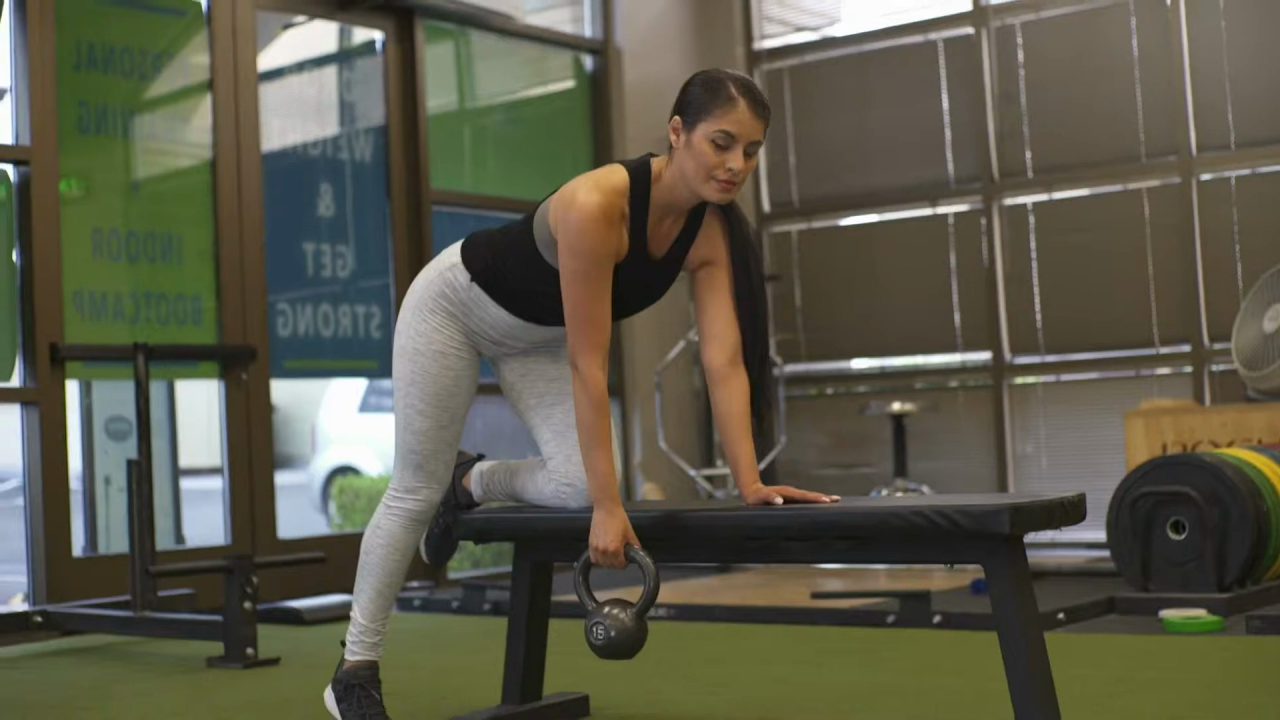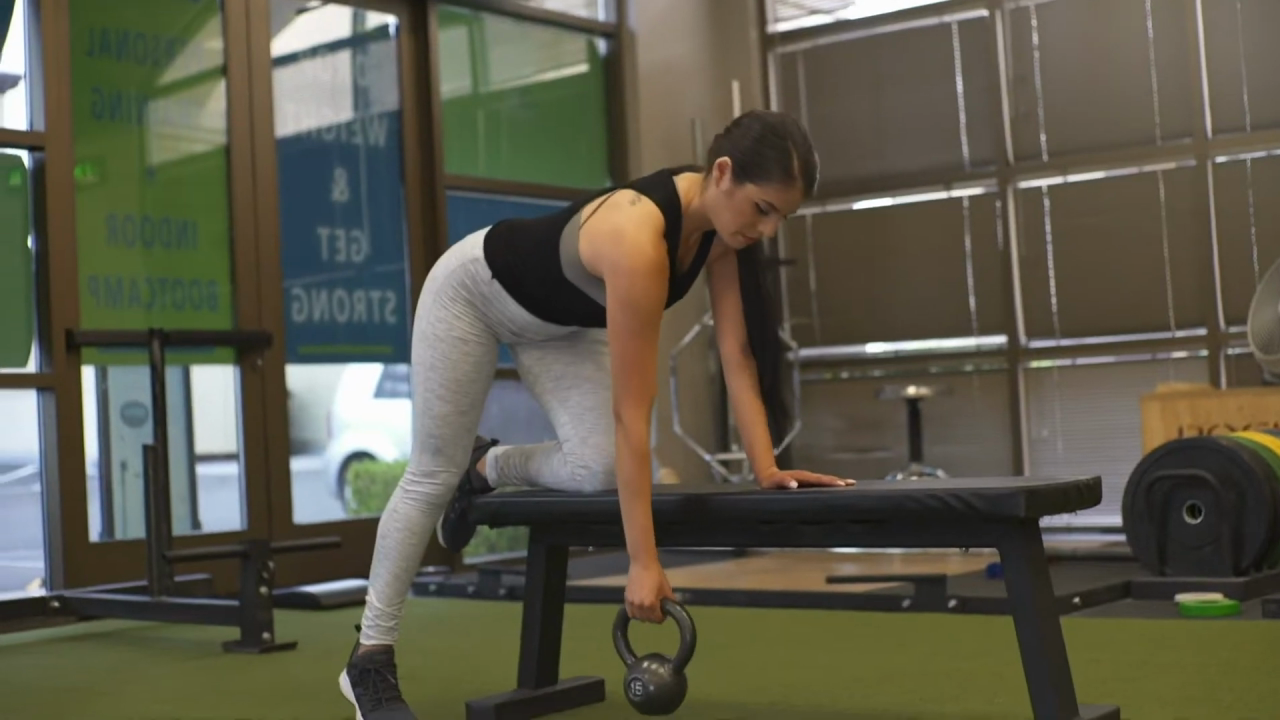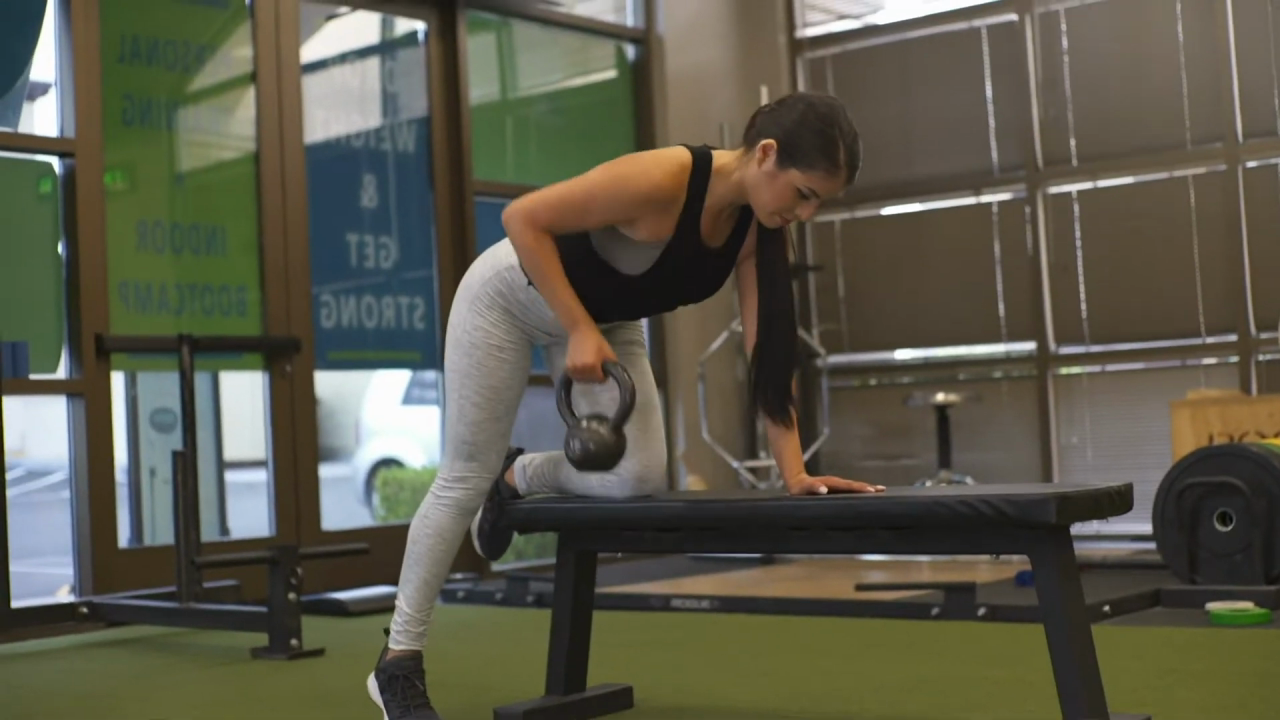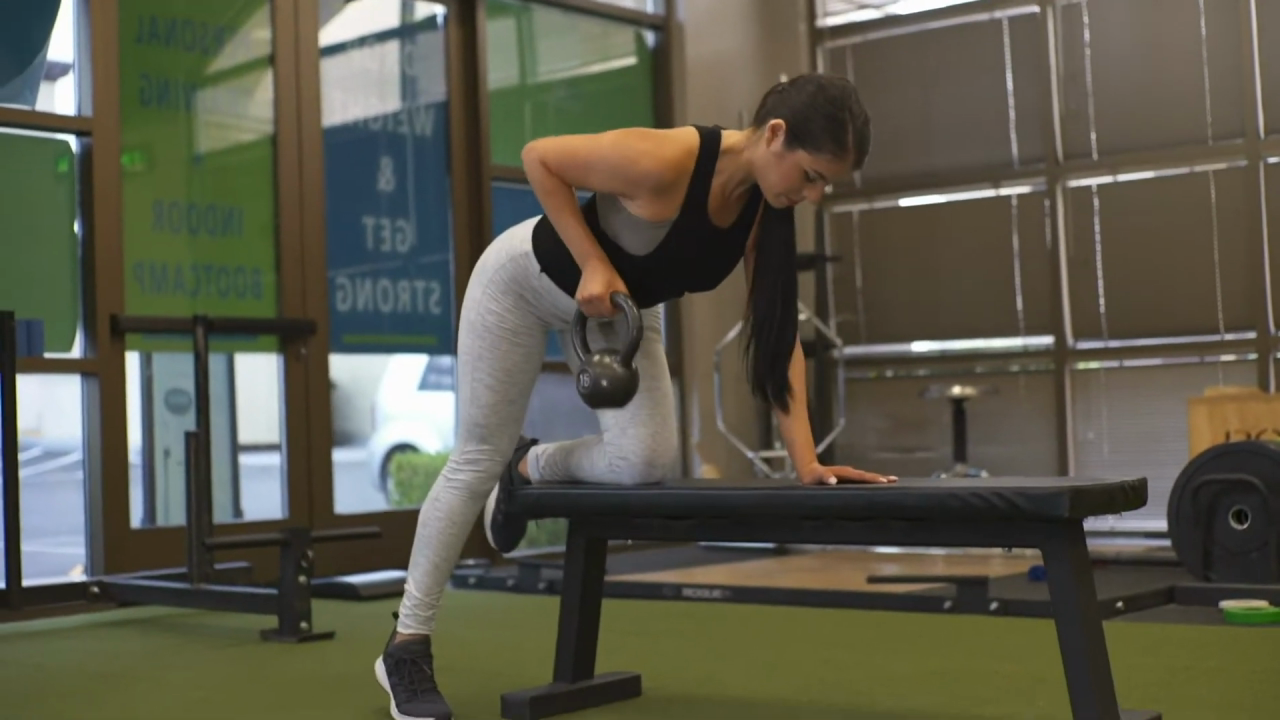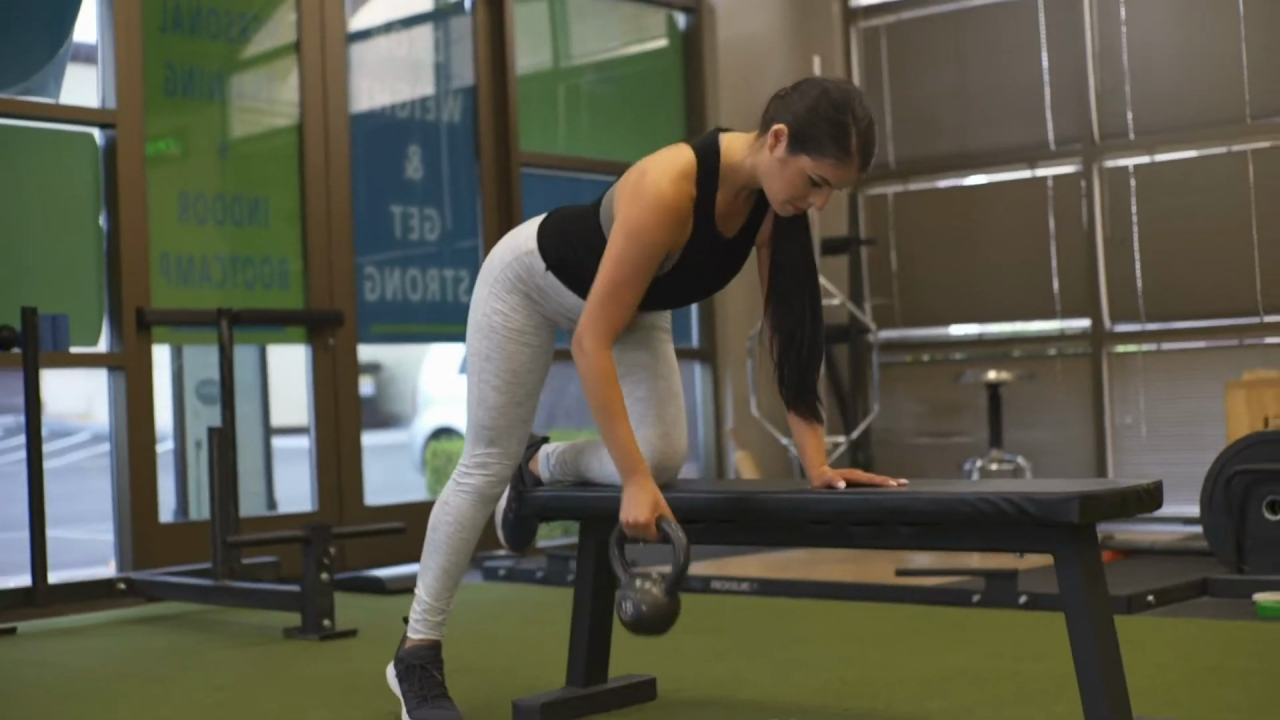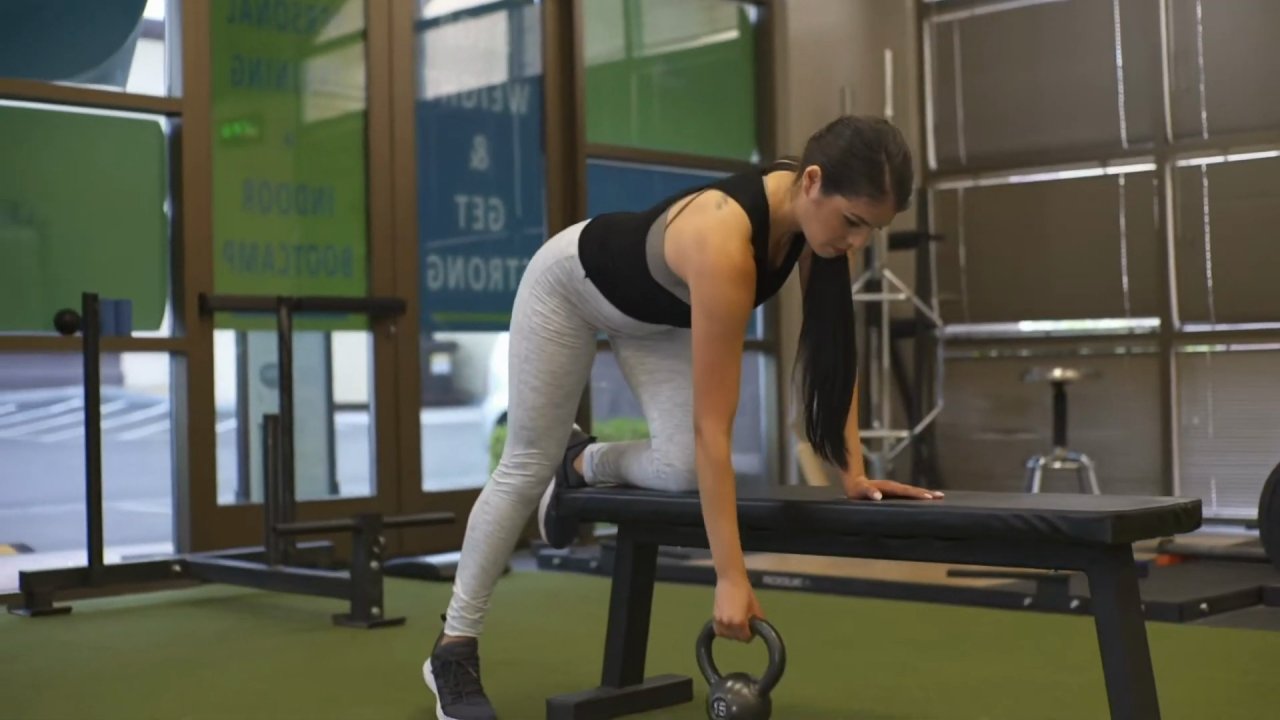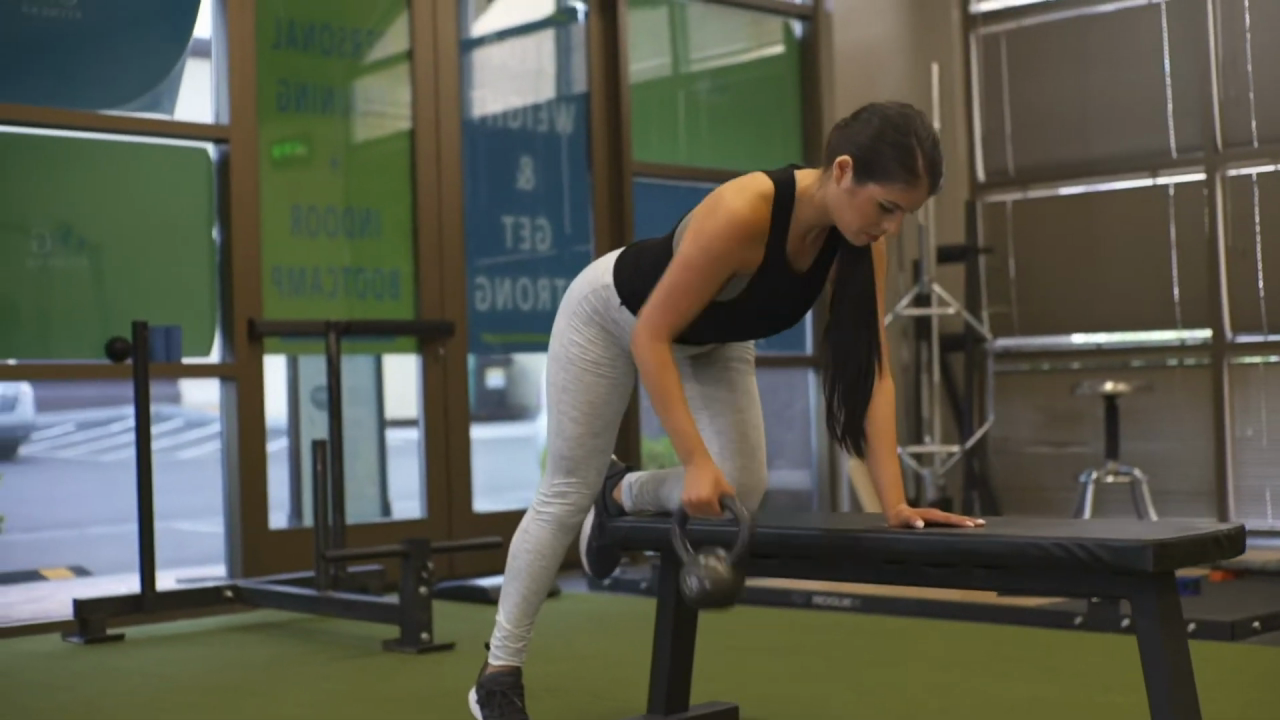
dt=0.7s
person 1, frame 1
left shoulder: (715, 232)
right shoulder: (598, 204)
left elbow: (724, 361)
right elbow: (587, 364)
left wrist: (749, 482)
right wrist: (608, 505)
left hip: (538, 332)
right hip: (457, 304)
left knee: (579, 486)
right knee: (417, 491)
left ankle: (472, 484)
person 1, frame 2
left shoulder: (723, 220)
right shoulder: (638, 240)
left elbow: (741, 353)
right elbow: (630, 413)
left wrist: (766, 466)
right wrist: (643, 561)
left hip: (561, 319)
right hip: (473, 292)
left knee: (601, 470)
right knee: (433, 474)
left ankle: (487, 467)
right ankle: (370, 657)
person 1, frame 3
left shoulder: (759, 219)
right shoulder: (660, 179)
left elbow: (767, 345)
right elbow: (521, 217)
left wrist: (794, 472)
right wrist: (578, 331)
left hip: (606, 314)
right hip: (510, 293)
left knee: (638, 477)
right knee: (466, 478)
left ankle: (517, 478)
right ankle: (398, 660)
person 1, frame 4
left shoulder: (769, 201)
right shoulder: (666, 159)
left elbow: (779, 331)
right elbow: (538, 157)
left wrist: (806, 460)
right wrist: (592, 261)
left hip: (624, 301)
right hip: (526, 280)
left knee: (647, 461)
right knee: (478, 460)
left ankle: (531, 466)
right ankle: (406, 645)
person 1, frame 5
left shoulder: (781, 197)
right shoulder: (668, 189)
left elbow: (790, 331)
right elbow: (591, 340)
left wrist: (817, 464)
right wrist: (632, 484)
left hip: (630, 301)
right hip: (533, 281)
left knee: (661, 460)
right knee: (487, 465)
left ankle: (541, 466)
right ankle: (417, 651)
person 1, frame 6
left shoulder: (812, 212)
right shoulder: (723, 243)
left elbow: (833, 345)
right elbow: (711, 425)
left wrist: (853, 471)
right wrist: (731, 577)
left hip: (660, 310)
right hip: (573, 284)
left knee: (685, 471)
right knee: (527, 467)
left ankle: (583, 463)
right ankle: (453, 649)
person 1, frame 7
left shoulder: (858, 235)
right shoulder: (743, 213)
left elbow: (871, 370)
right elbow: (649, 334)
left wrist: (895, 501)
right wrist: (694, 460)
left hip: (713, 333)
right hip: (613, 315)
left knee: (737, 492)
right knee: (565, 497)
left ankle: (624, 494)
